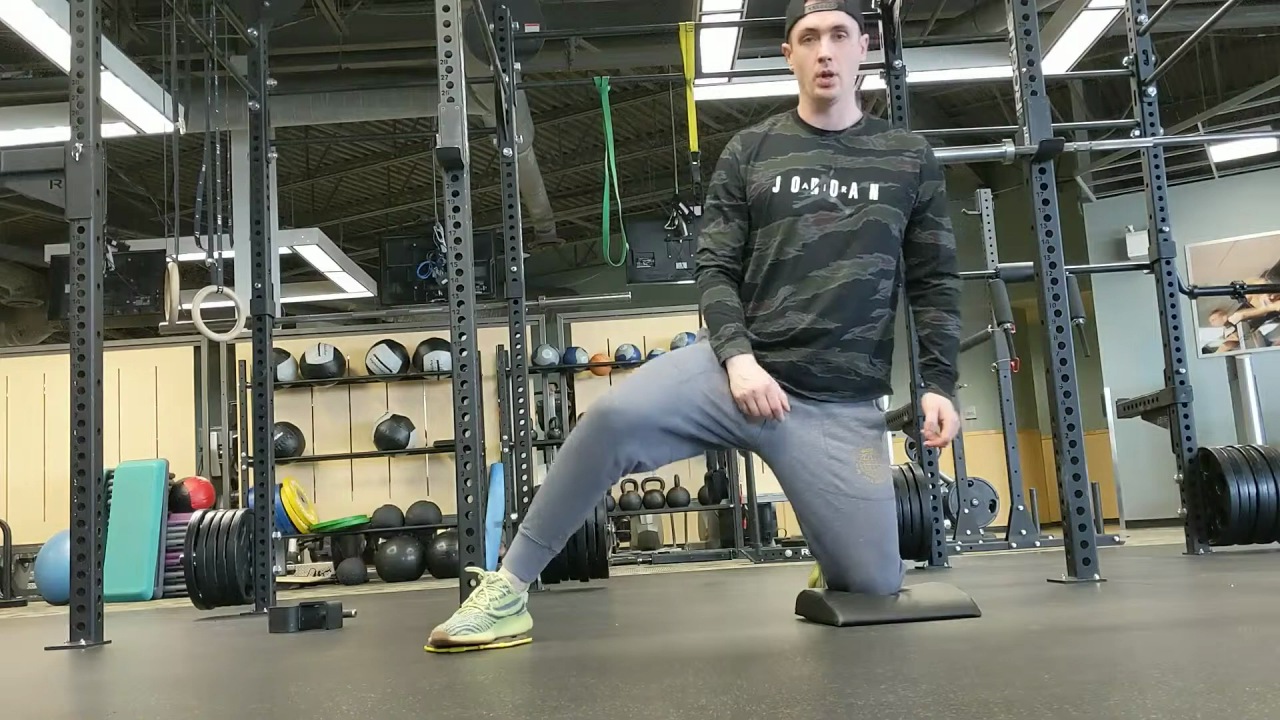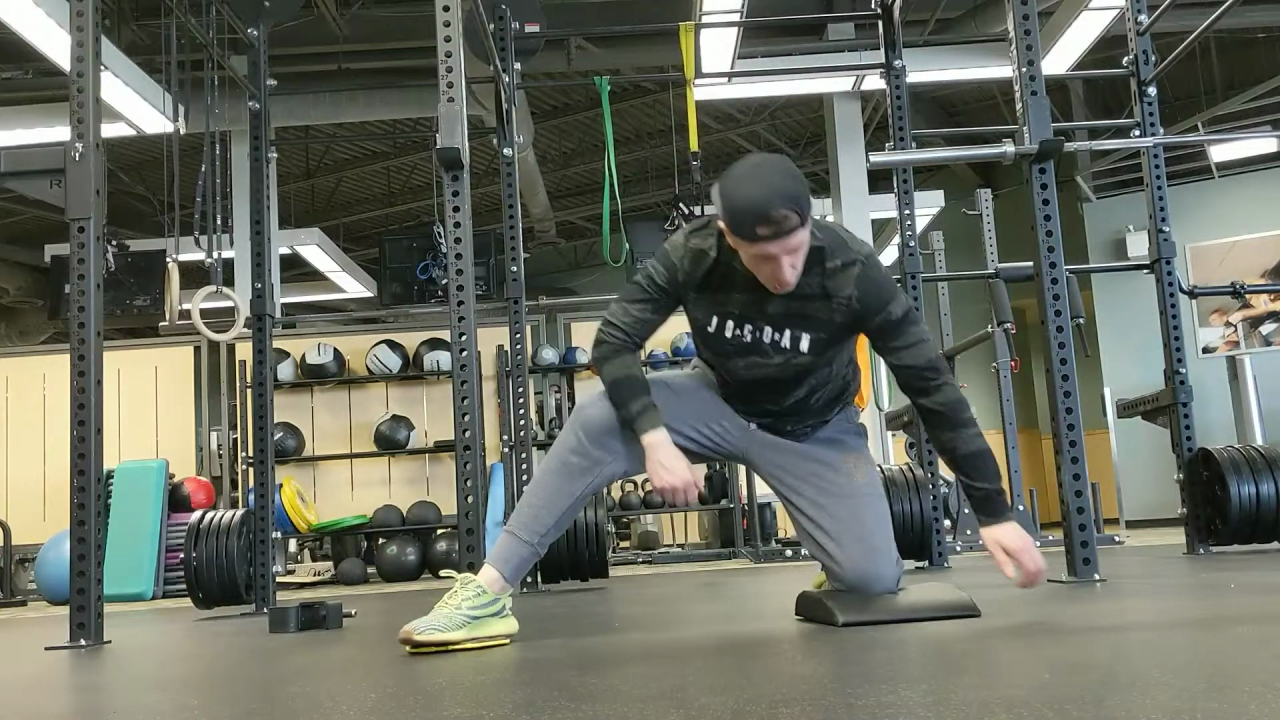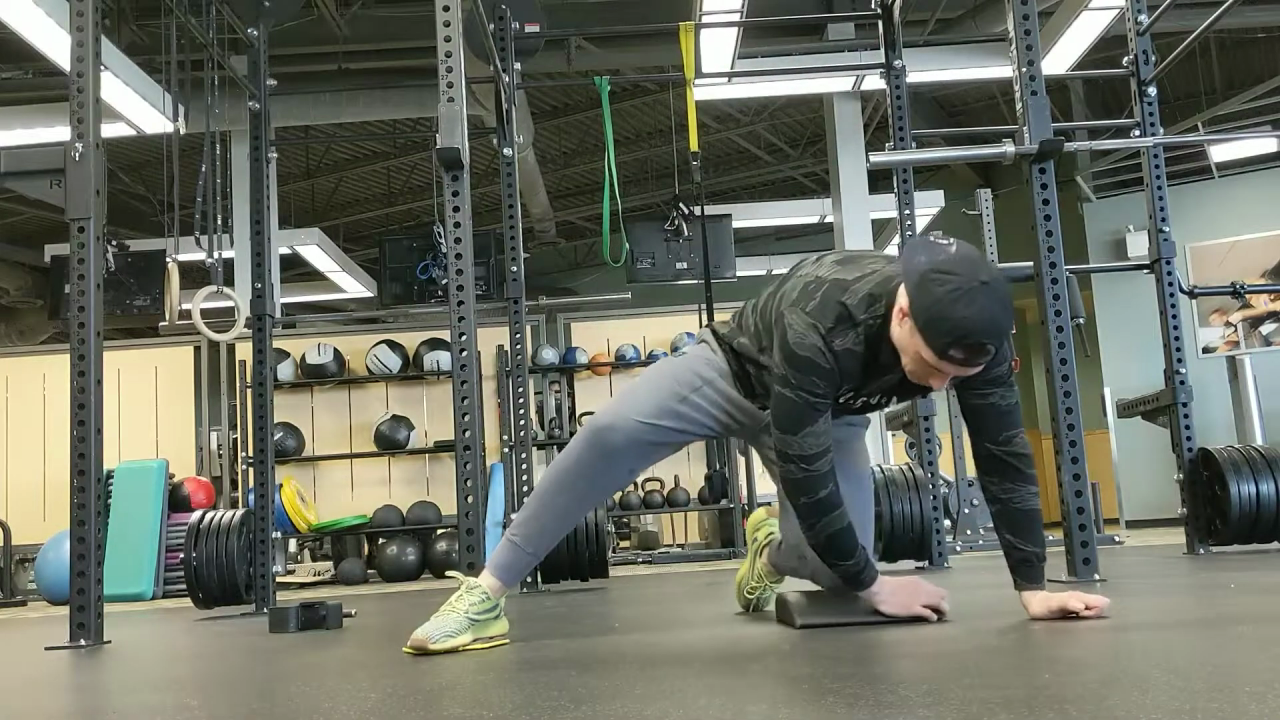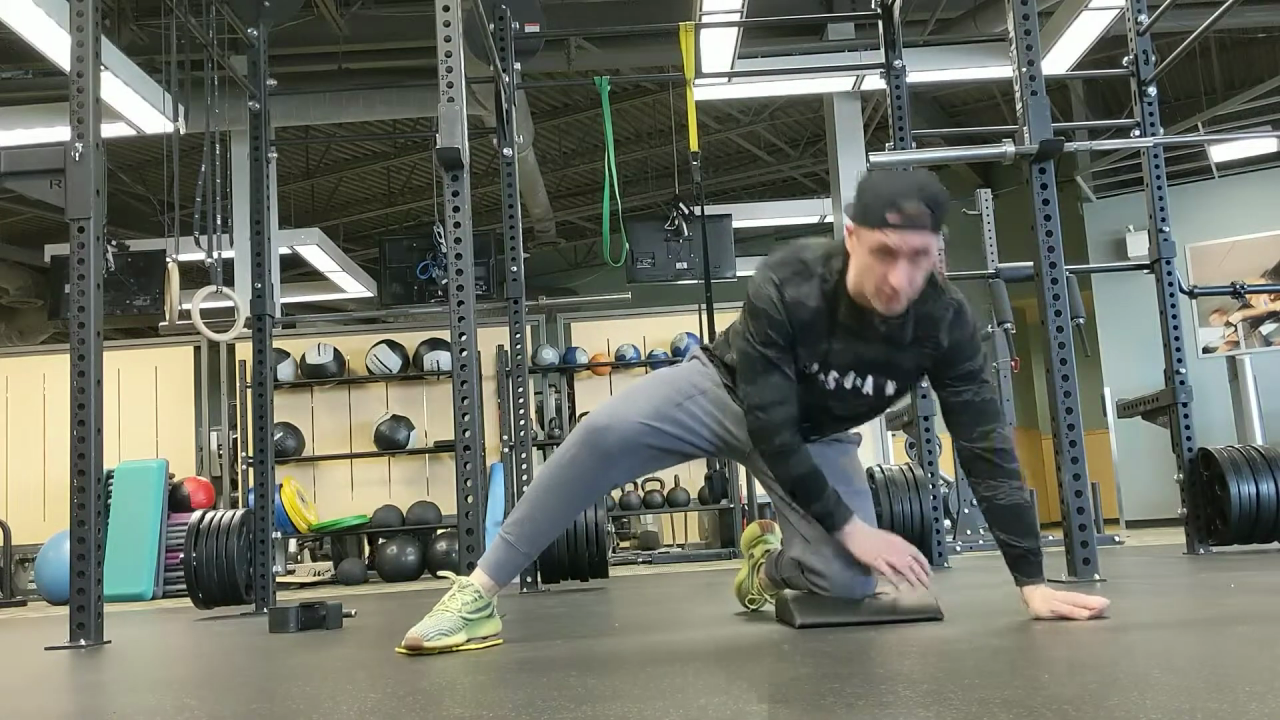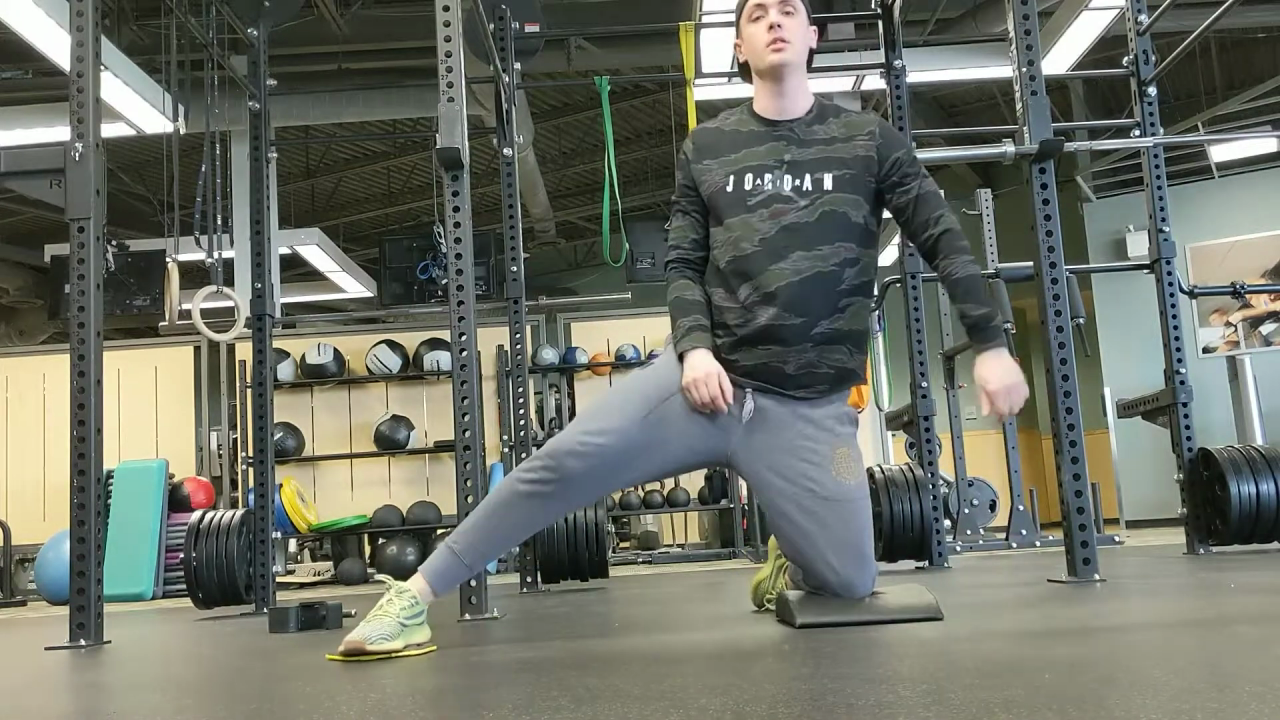
dt=1s
person 1, frame 1
left shoulder: (910, 159)
right shoulder: (750, 152)
left elbow: (935, 283)
right elbow: (715, 270)
left wrist: (938, 383)
right wrist: (737, 357)
left hip: (839, 401)
right hip: (743, 367)
left knee: (873, 585)
right knee: (615, 416)
left ankle: (833, 563)
right ankle: (508, 586)
person 1, frame 2
left shoulder: (854, 272)
right shoulder: (692, 254)
left elbow: (934, 386)
right elbow: (614, 341)
left wrist: (994, 513)
right wrist: (654, 436)
left hip: (816, 430)
right hip: (722, 403)
left knee: (874, 581)
right knee: (598, 420)
left ankle: (832, 559)
right ankle: (490, 591)
person 1, frame 3
left shoulder: (972, 335)
right shoulder: (819, 315)
left elbow: (1004, 455)
right elbow: (804, 467)
left wrist: (1032, 586)
right wrist: (872, 584)
left hip: (828, 412)
right hip: (734, 370)
left knee: (839, 565)
right knee: (612, 432)
left ankle: (771, 549)
right ankle: (486, 595)
person 1, frame 4
left shoulder: (944, 321)
right shoulder: (785, 285)
left elbow: (987, 451)
right elbow: (770, 429)
left wrist: (1032, 582)
right wrist: (851, 528)
left hip: (817, 436)
right hip: (726, 391)
left knee: (850, 580)
right knee: (605, 433)
left ankle: (773, 557)
right ankle: (480, 594)
person 1, frame 5
left shoulder: (868, 140)
right shoulder: (706, 147)
left elbow: (943, 240)
right elbow: (682, 265)
left wrist: (990, 345)
right wrist: (694, 348)
left hip: (811, 403)
right hip: (707, 371)
left knee: (848, 584)
right knee: (569, 460)
left ankle: (791, 556)
right ankle: (417, 595)
